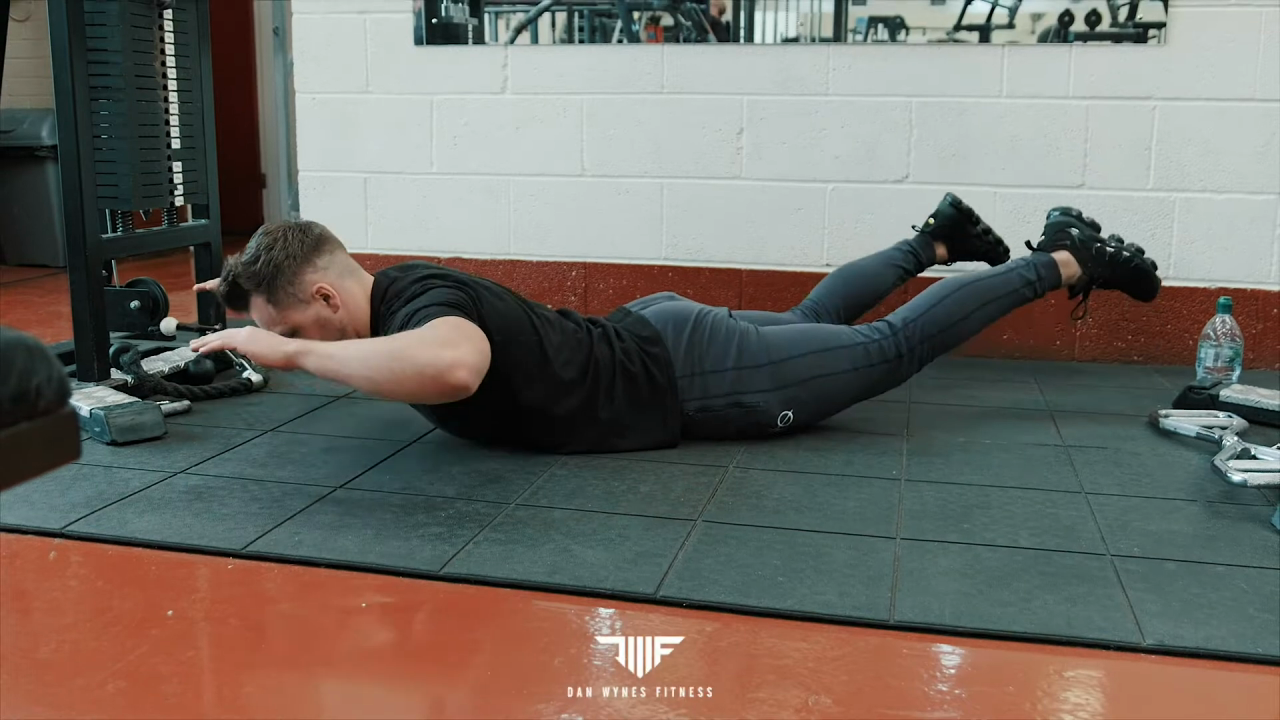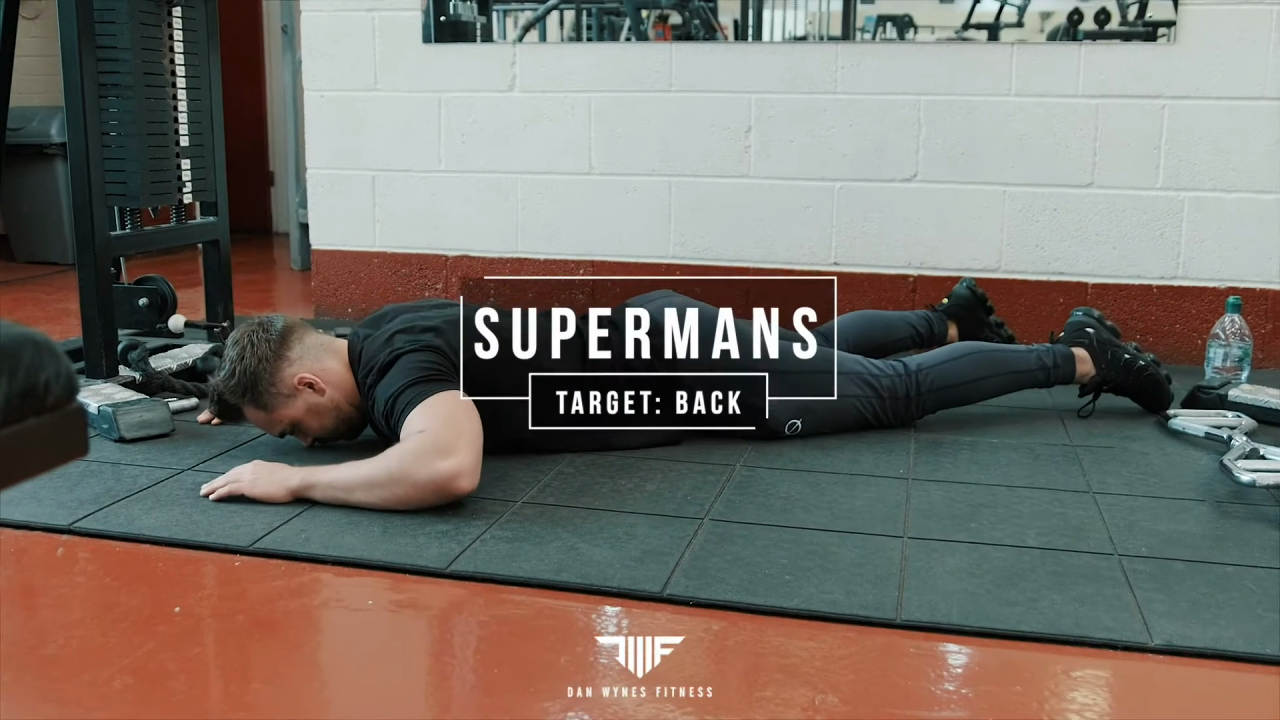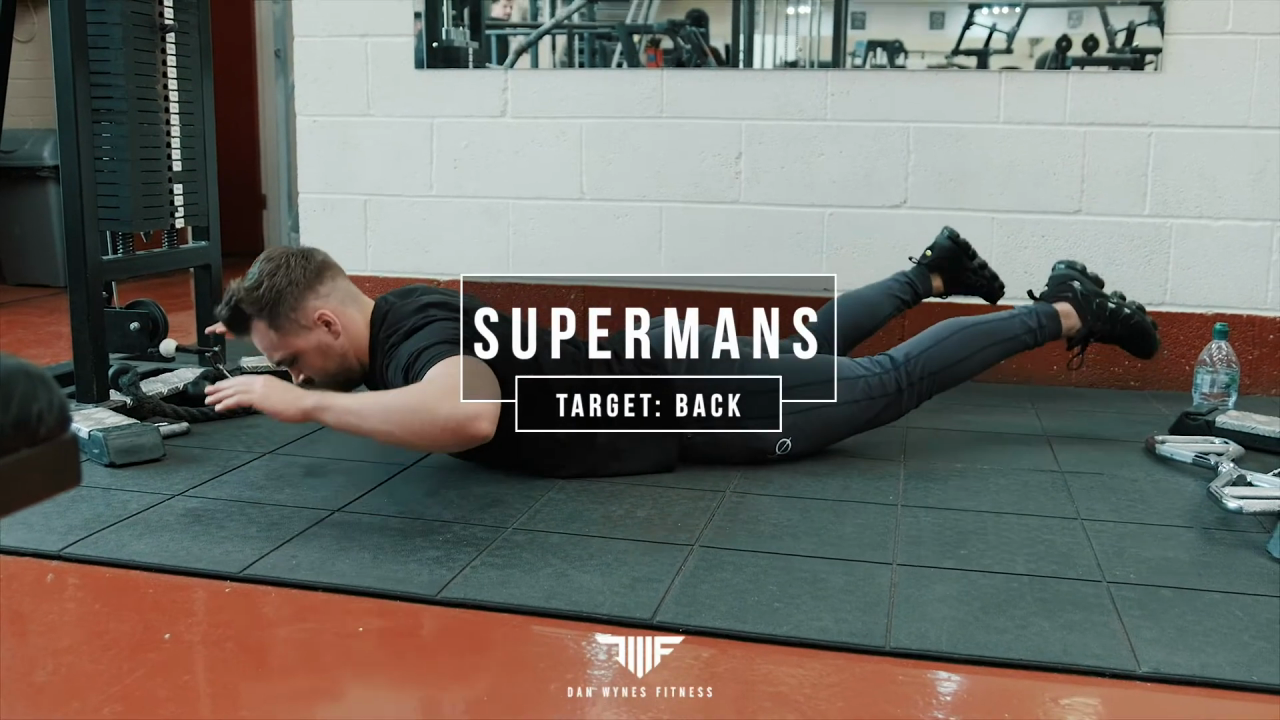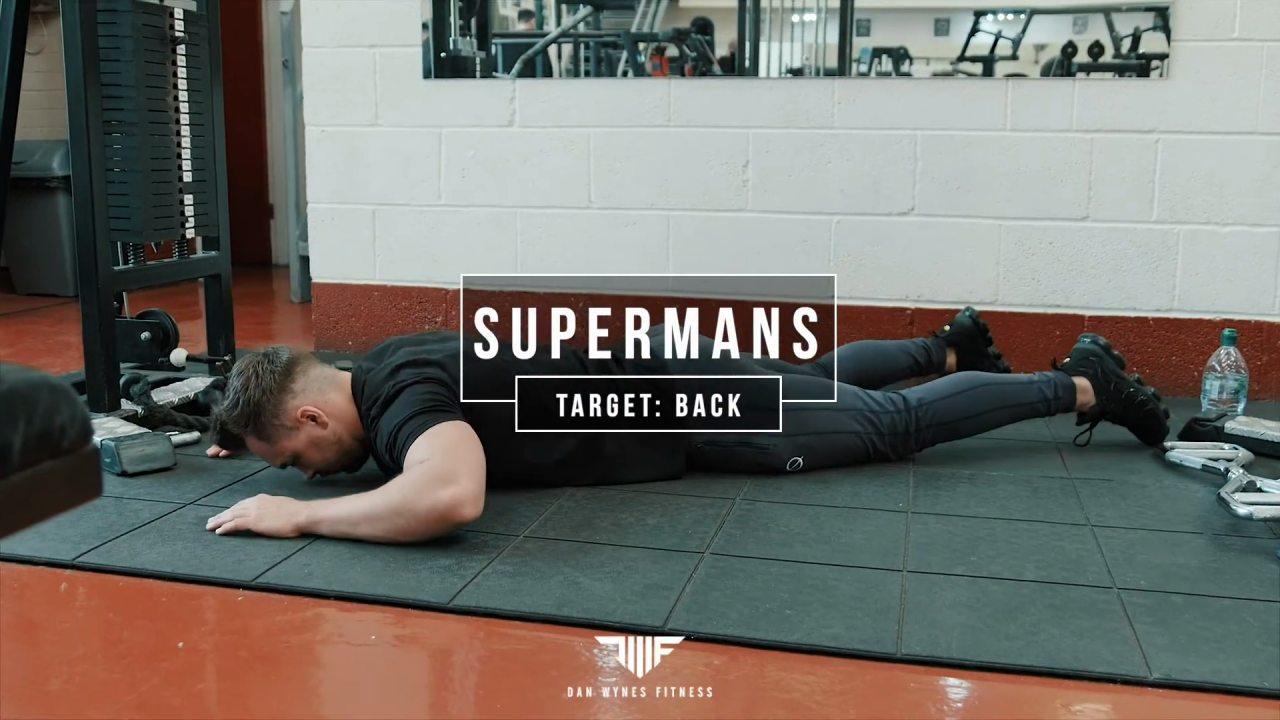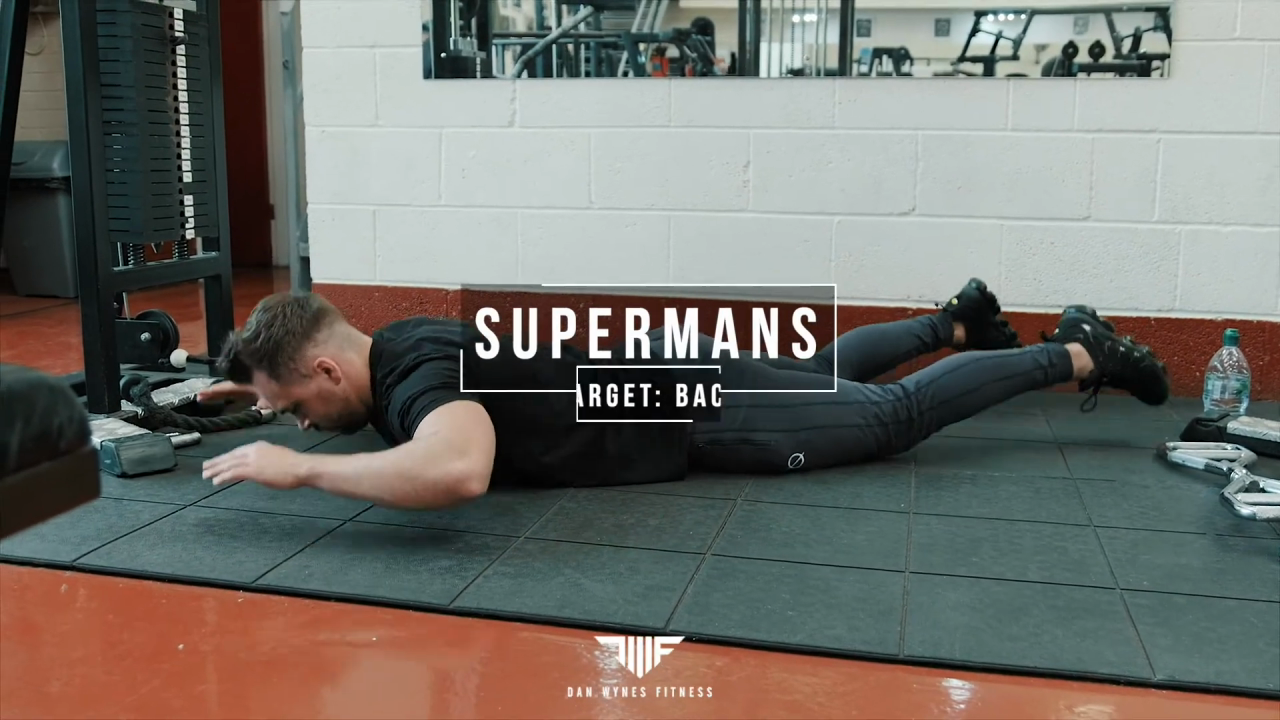
dt=1s
person 1, frame 1
left shoulder: (419, 301)
right shoulder: (392, 291)
left elbow: (455, 369)
left wrist: (289, 352)
right wrist: (259, 297)
left hip: (684, 380)
right hip: (648, 339)
left knee: (886, 352)
right knee: (811, 325)
left ankle: (1064, 261)
right ankle: (936, 236)
person 1, frame 2
left shoulder: (399, 365)
right shoulder: (375, 338)
left elbow: (449, 469)
left wrist: (294, 479)
right wrist: (246, 400)
left hip: (684, 368)
right hip: (652, 333)
left knee: (890, 391)
right knee: (817, 348)
left ankle: (1085, 357)
right ankle: (948, 320)
person 1, frame 3
left shoulder: (420, 338)
right shoulder: (394, 314)
left elbow: (471, 416)
left wrist: (299, 400)
right wrist: (269, 330)
right hip: (648, 364)
left knee: (890, 383)
right knee: (809, 343)
left ankle: (1067, 311)
right ankle: (934, 271)
person 1, frame 4
left shoulder: (401, 401)
right shoulder: (379, 370)
left elbow: (450, 497)
left wrist: (299, 516)
right wrist: (258, 429)
right hip: (654, 372)
left knee: (891, 425)
right knee: (817, 379)
left ankle: (1082, 385)
right ankle: (951, 347)
person 1, frame 5
left shoulder: (416, 375)
right shoulder: (392, 347)
left elbow: (460, 472)
left wrist: (301, 464)
right wrist: (264, 381)
left hip: (687, 416)
left knee: (890, 416)
right knee: (816, 375)
left ankle: (1079, 356)
right ankle: (960, 323)
